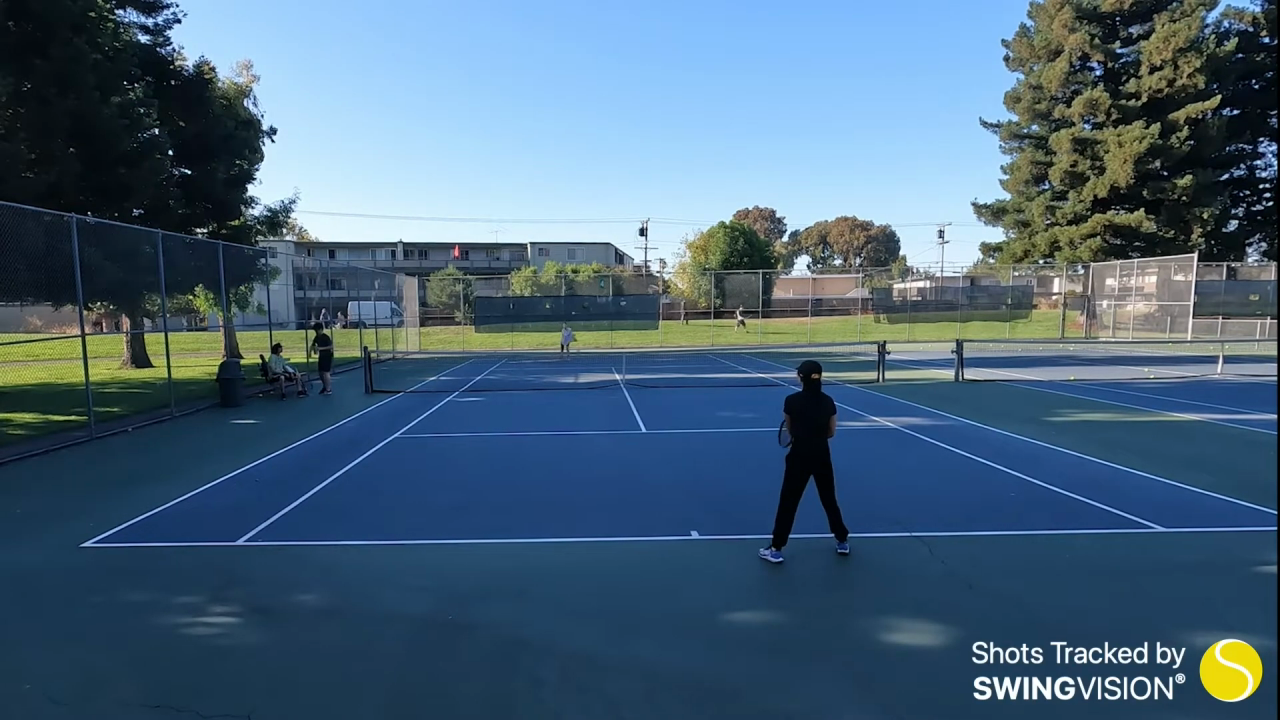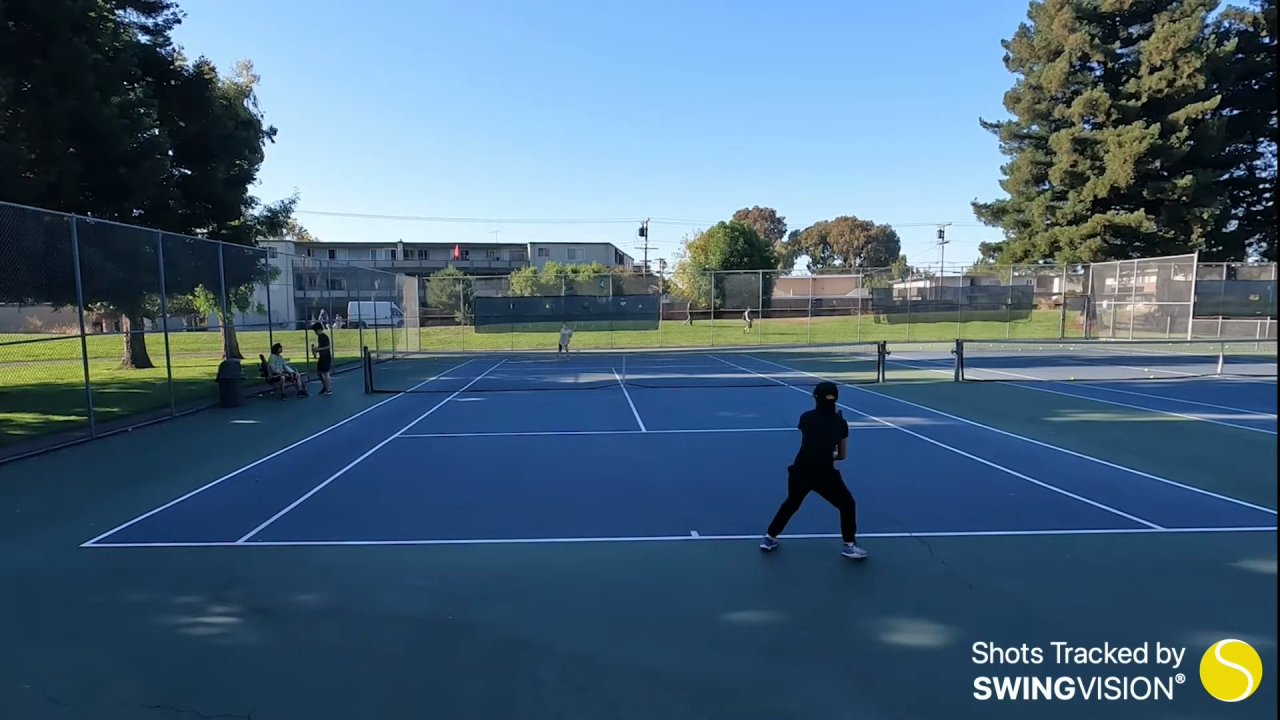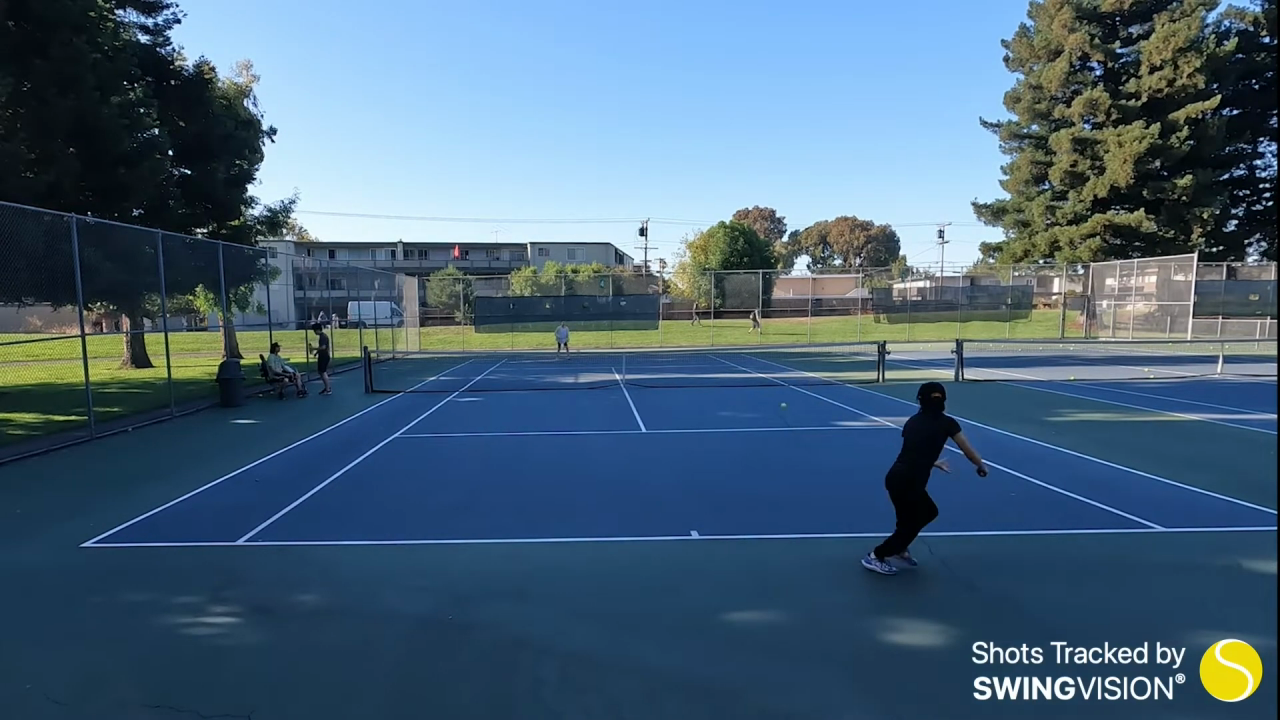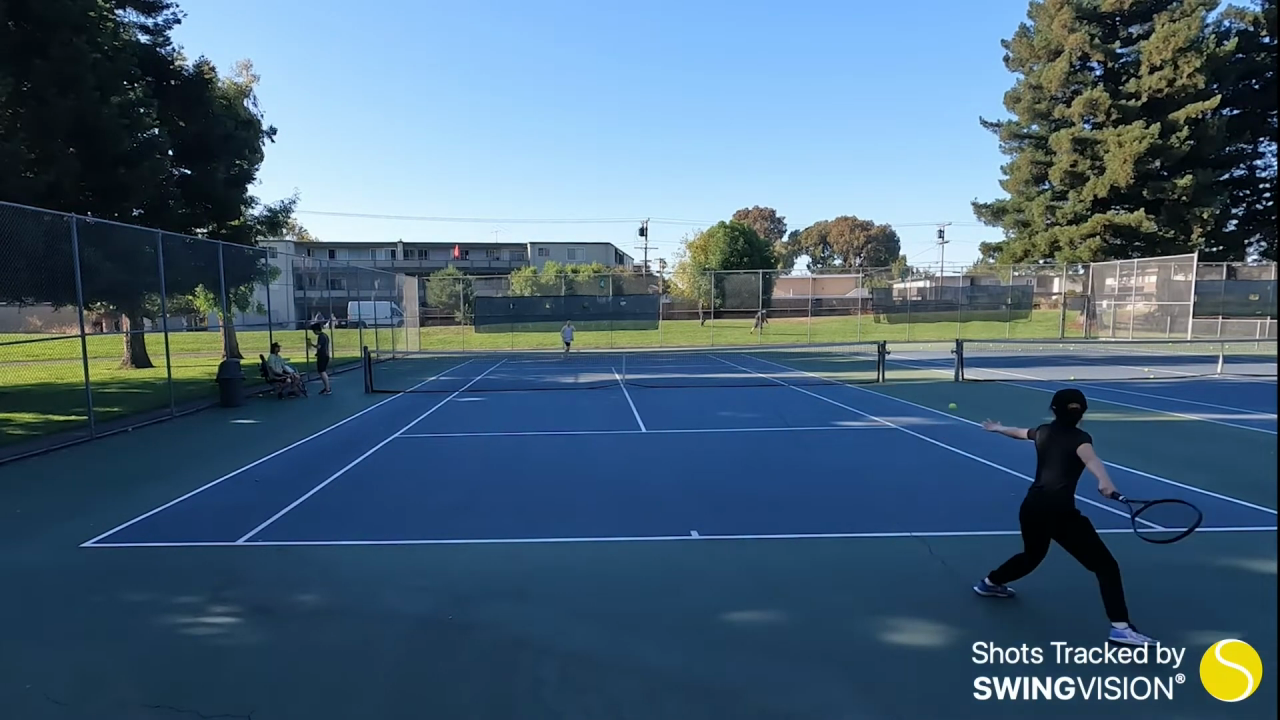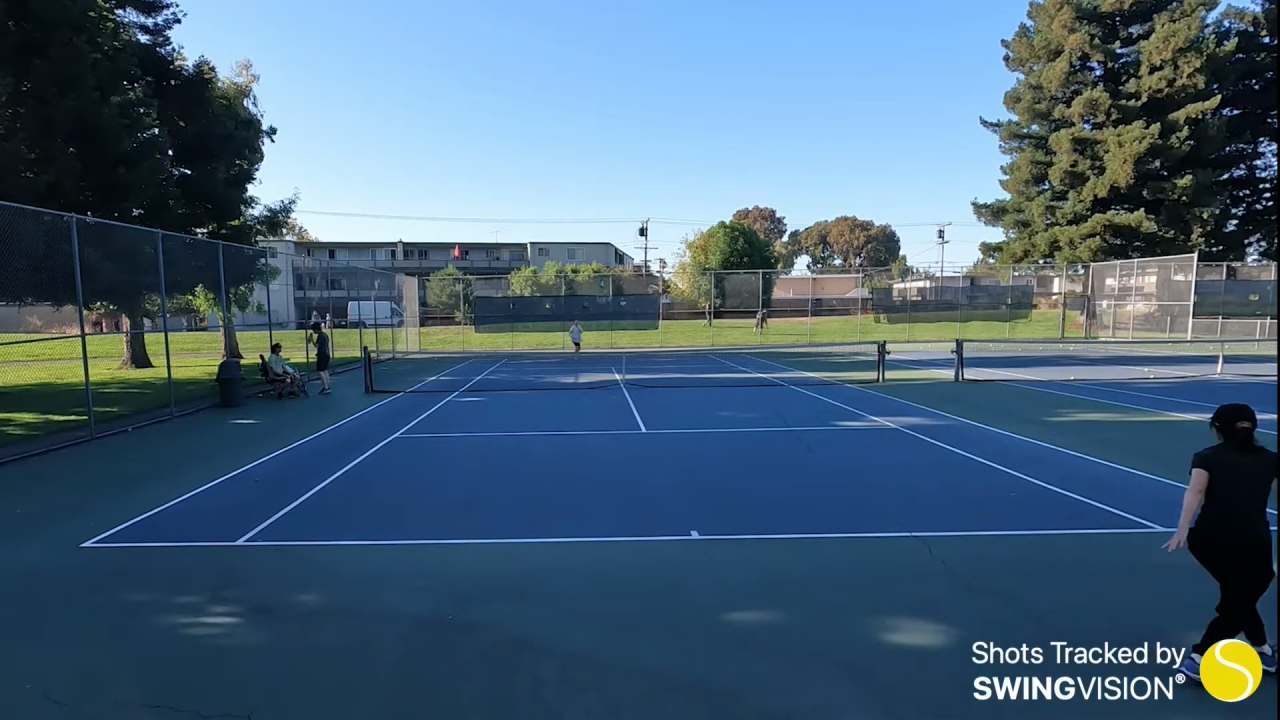
dt=0.4s
person 1, frame 1
left shoulder: (792, 401)
right shoulder: (828, 402)
left elbow: (790, 430)
right elbow: (831, 433)
left hip: (799, 456)
right hip: (822, 456)
left knee: (788, 501)
right knee: (829, 499)
left ankle: (775, 549)
right ankle: (842, 541)
person 1, frame 2
left shoulder: (806, 418)
right shoulder: (840, 423)
right elbow: (842, 455)
left hip: (800, 470)
right hip: (824, 472)
left knee: (791, 504)
right knee: (847, 504)
left ankle: (770, 538)
right ankle: (850, 545)
person 1, frame 3
left shoulder: (912, 422)
right shoulder: (947, 423)
right elbow: (967, 451)
right wrist: (980, 466)
left hip: (897, 477)
right hip: (907, 482)
left knee: (928, 512)
right knee: (909, 526)
left ankle: (898, 550)
right ankle: (875, 558)
person 1, frame 4
left shoulder: (1044, 431)
right shoulder: (1078, 437)
left elbow: (1018, 432)
right elbow: (1091, 458)
left wrist: (997, 428)
right wrist: (1104, 480)
left hip: (1032, 506)
right hip: (1058, 511)
left knee: (1033, 554)
right knee: (1106, 567)
left ankle: (990, 583)
person 1, frame 5
left shoulder: (1207, 457)
right shoulder: (1268, 459)
left elbow: (1195, 491)
left wrist: (1183, 529)
left hip: (1212, 539)
right hip: (1255, 543)
right knee: (1235, 608)
left ankle: (1259, 647)
